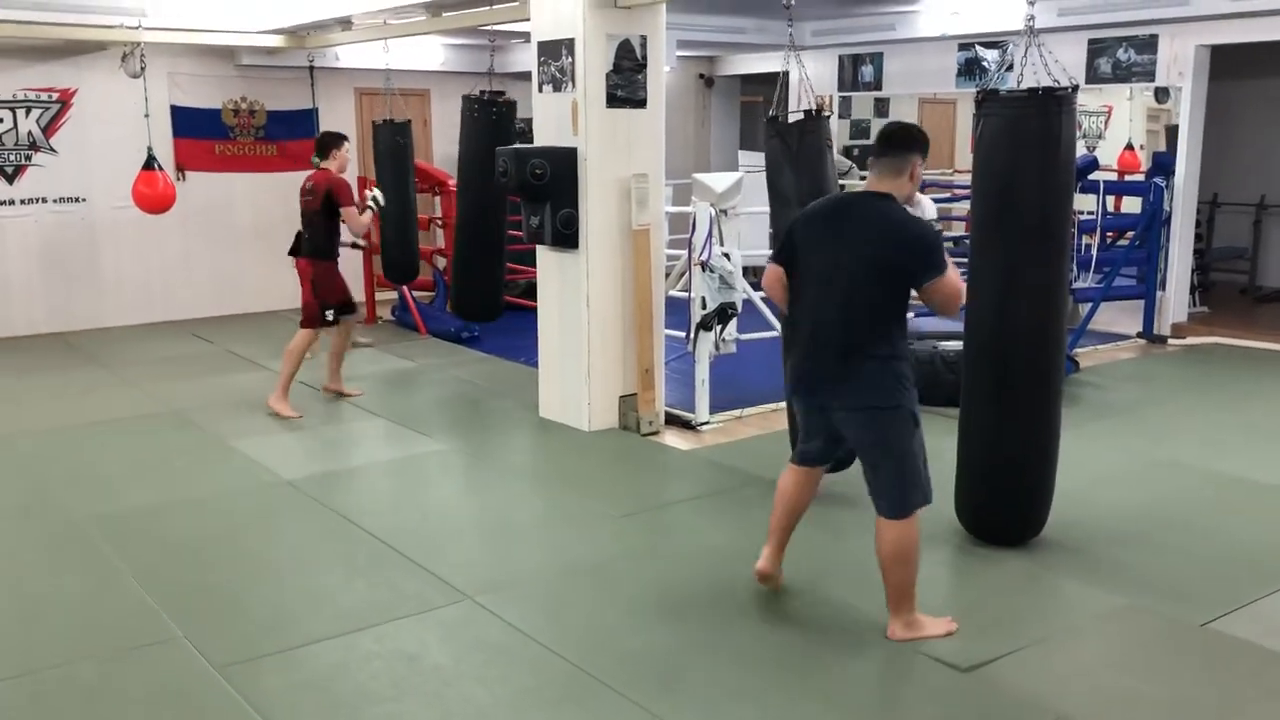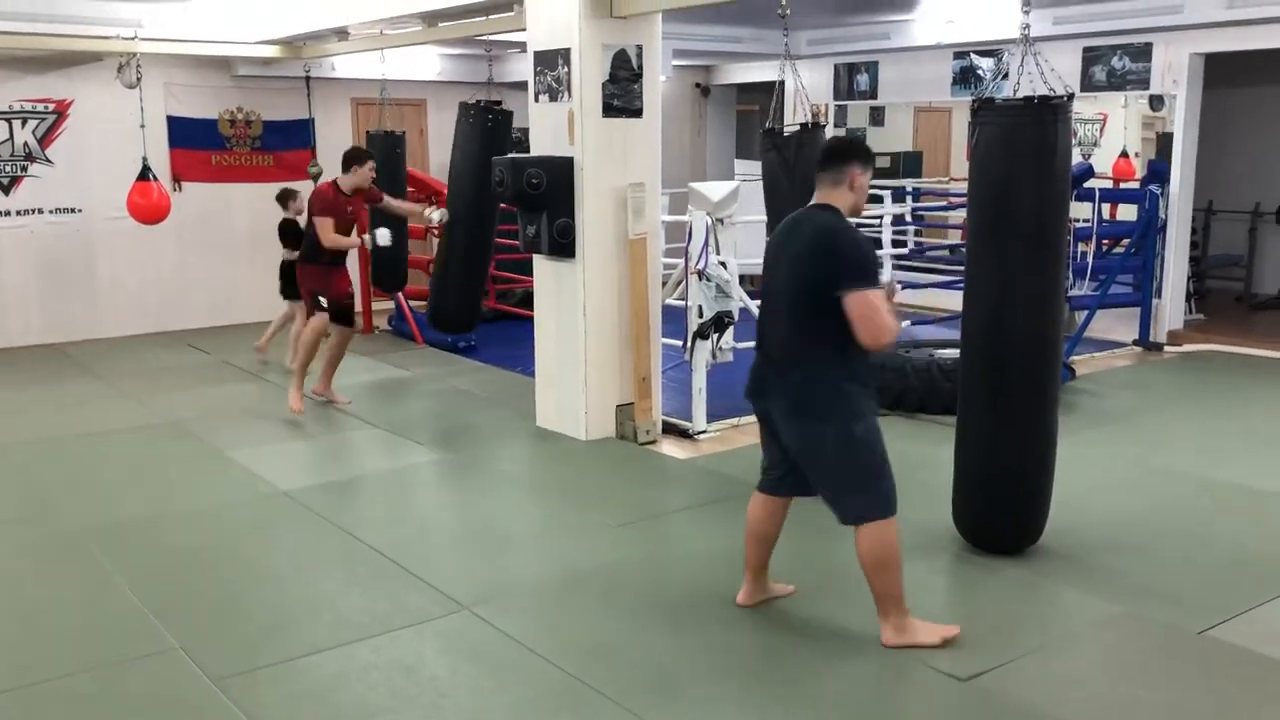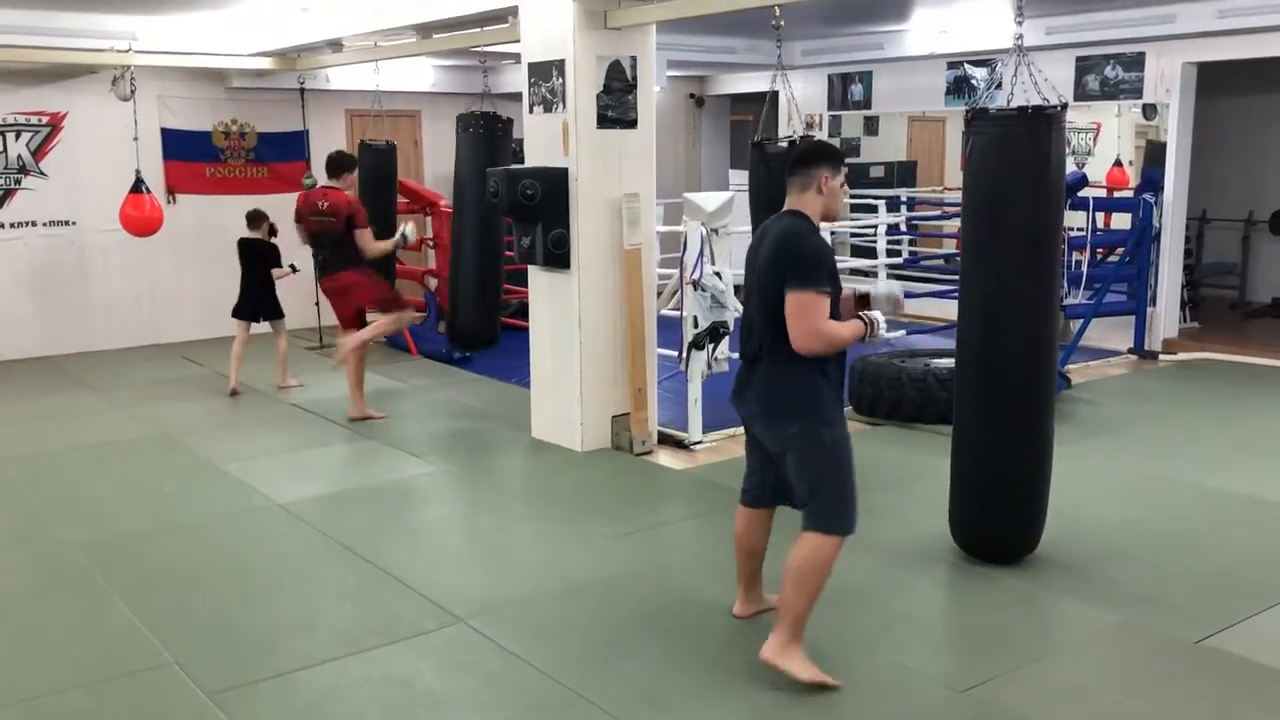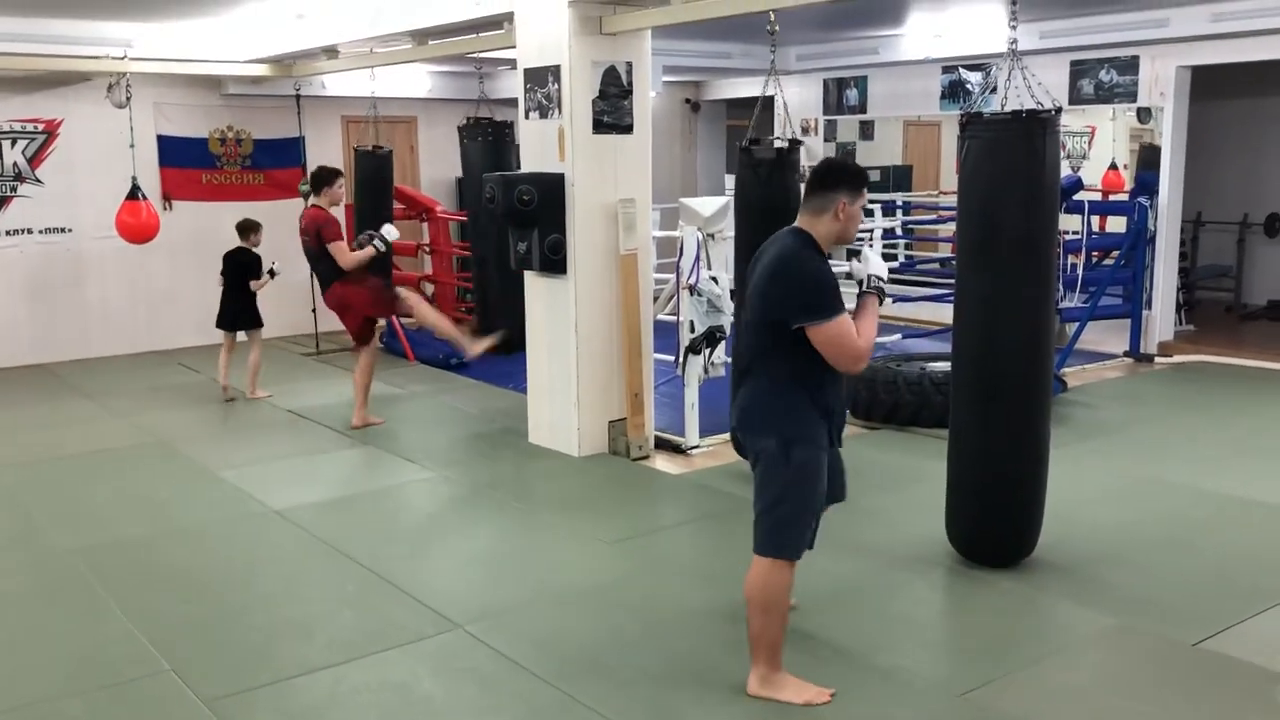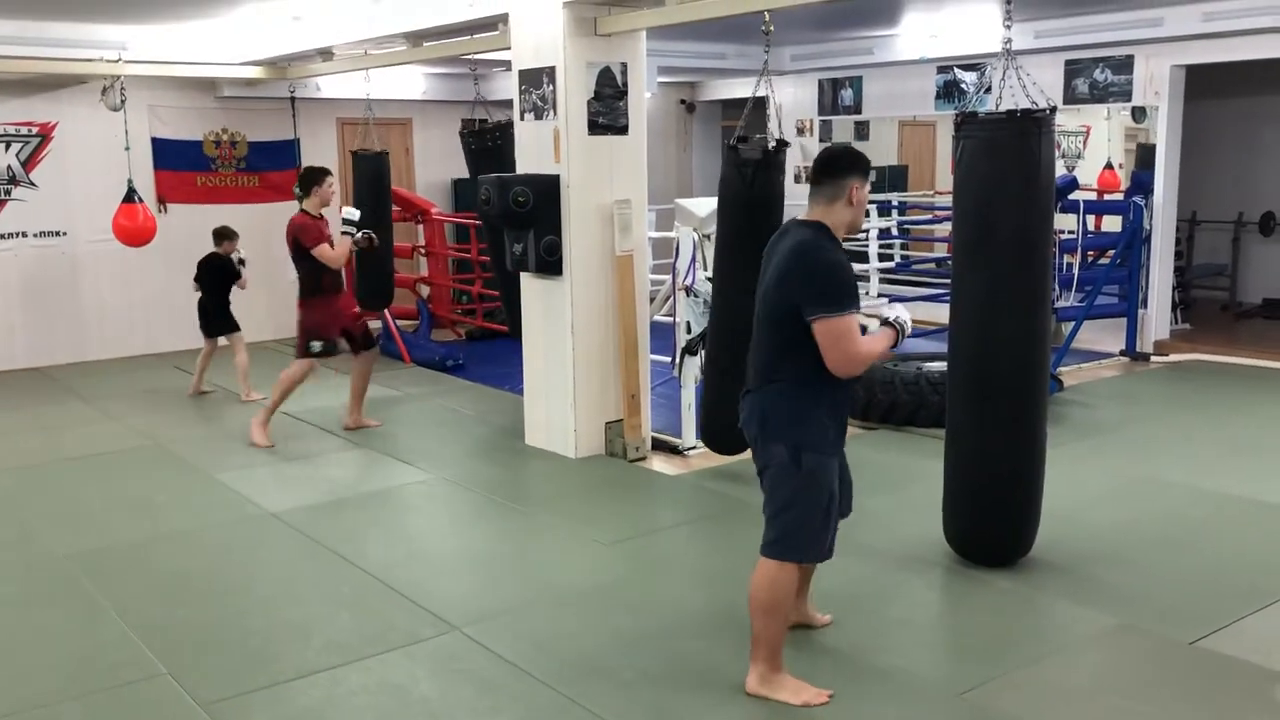
dt=0.3s
person 1, frame 1
left shoulder: (813, 216)
right shoulder: (913, 234)
left elbow: (774, 285)
right elbow: (950, 304)
left hip: (809, 376)
right hip: (876, 388)
left knee: (808, 458)
right knee: (899, 503)
left ankle: (771, 553)
right ankle: (903, 619)
person 1, frame 2
left shoulder: (785, 233)
right shoulder: (847, 243)
right elbow: (876, 335)
right wrist: (887, 313)
left hip: (772, 387)
right hip: (825, 396)
left knee: (775, 484)
right knee: (874, 508)
left ankle: (754, 585)
right ankle: (898, 622)
person 1, frame 3
left shoulder: (769, 234)
right shoulder: (806, 245)
right elbow: (810, 336)
left wrist: (863, 299)
right wrist: (865, 326)
left hip: (760, 392)
right hip: (801, 402)
left knee: (758, 496)
right knee: (827, 523)
left ankle: (748, 595)
right ankle: (784, 643)
person 1, frame 4
left shoulder: (787, 245)
right shoulder: (807, 271)
right elbow: (852, 356)
right wrist: (873, 293)
left hip: (788, 408)
right hip: (785, 419)
left knee: (816, 496)
right knee: (779, 544)
left ankle: (769, 595)
right ankle: (765, 673)
person 1, frame 5
left shoulder: (791, 237)
right shoulder: (825, 262)
right elbow: (846, 360)
left wrist: (858, 322)
right wrist: (892, 330)
left hip: (788, 408)
right hip: (795, 419)
left knee: (817, 513)
right knee: (786, 544)
left ankle: (795, 606)
right ankle: (766, 672)
person 2, frame 1
left shoulder: (309, 183)
right shoulder: (338, 184)
right elbow: (358, 229)
right wrist: (373, 205)
left hip: (311, 258)
right hip: (319, 263)
left knee: (345, 318)
right knee: (311, 328)
left ankle: (334, 380)
right ankle: (279, 395)
person 2, frame 2
left shoulder: (363, 192)
right shoulder: (323, 195)
left elbow: (394, 205)
right elbow: (328, 241)
left wrist: (430, 213)
left hip: (337, 269)
right hip: (311, 268)
left knee: (345, 329)
right knee: (320, 320)
left ankle: (322, 386)
right ankle: (296, 384)
person 2, frame 3
left shoulder: (304, 199)
right shoulder: (350, 205)
left elbow: (305, 238)
right elbow: (371, 250)
right wrist: (398, 240)
left hip: (328, 279)
right hip: (354, 275)
left knee: (354, 336)
right knee: (400, 314)
left ankle: (358, 407)
right ankle: (355, 341)
person 2, frame 4
left shoulder: (306, 217)
right shoulder: (326, 220)
right elbow: (347, 263)
left wrist: (364, 243)
right wrist: (379, 244)
left hip: (334, 294)
right hip: (347, 288)
left knee: (366, 350)
right knee: (411, 300)
left ankle: (359, 415)
right ankle: (468, 345)
person 2, frame 5
left shoulder: (319, 219)
right shoulder: (301, 225)
right elbow: (335, 261)
left wrist: (355, 239)
right wrist: (348, 231)
left hip: (338, 295)
right hip: (316, 302)
left knee: (367, 350)
right knee: (305, 364)
left ankle: (355, 416)
right ankle: (261, 421)
